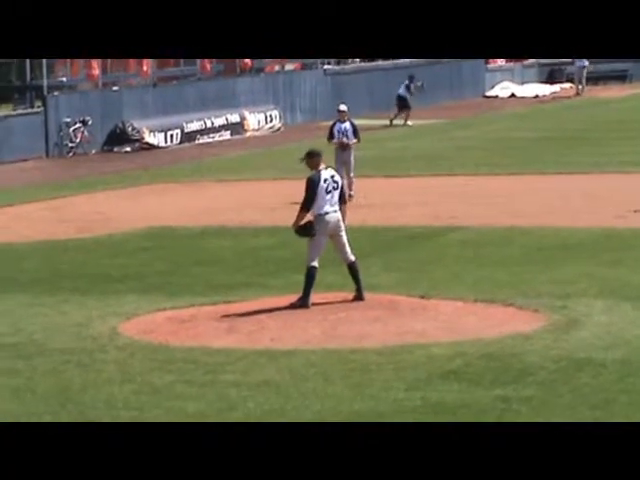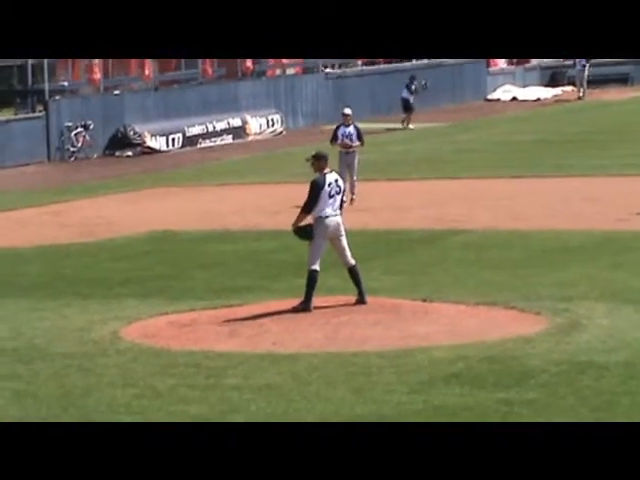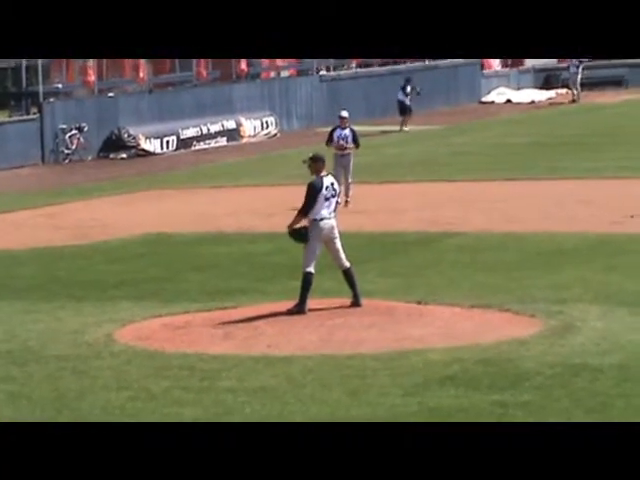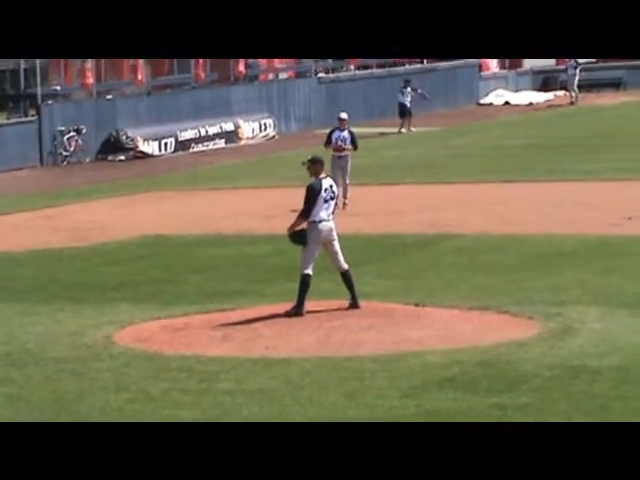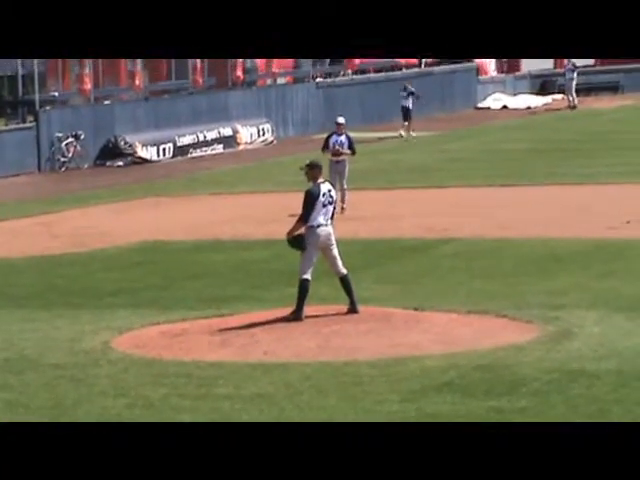
dt=0.2s
person 1, frame 1
left shoulder: (313, 178)
right shoulder: (335, 174)
left elbow: (307, 205)
right elbow: (343, 201)
left wrist: (296, 223)
left hip: (322, 220)
right hip: (337, 217)
left knee: (312, 260)
right knee: (348, 256)
left ankle: (305, 299)
right ankle: (359, 291)
person 1, frame 2
left shoulder: (318, 181)
right shoulder: (338, 179)
left elbow: (308, 207)
left wrist: (295, 224)
left hip: (322, 223)
right hip: (337, 221)
left knee: (313, 264)
right knee: (348, 259)
left ankle: (307, 302)
right ankle: (361, 295)
person 1, frame 3
left shoulder: (315, 184)
right shoulder: (334, 181)
left elbow: (305, 210)
left wrist: (292, 225)
left hip: (318, 225)
right hip: (332, 223)
left knee: (309, 266)
right knee: (342, 262)
left ankle: (302, 305)
right ankle: (356, 297)
person 1, frame 4
left shoulder: (314, 186)
right shoulder: (333, 184)
left elbow: (306, 213)
left wrist: (292, 227)
left hip: (316, 227)
right hip: (330, 225)
left knee: (306, 268)
right knee: (341, 264)
left ankle: (300, 307)
right ankle: (354, 299)
person 1, frame 5
left shoulder: (312, 191)
right shoulder: (331, 188)
left elbow: (305, 217)
left wrist: (291, 232)
left hip: (314, 232)
right hip: (328, 230)
left knee: (305, 273)
right knee: (339, 269)
left ankle: (299, 312)
right ankle: (353, 304)
